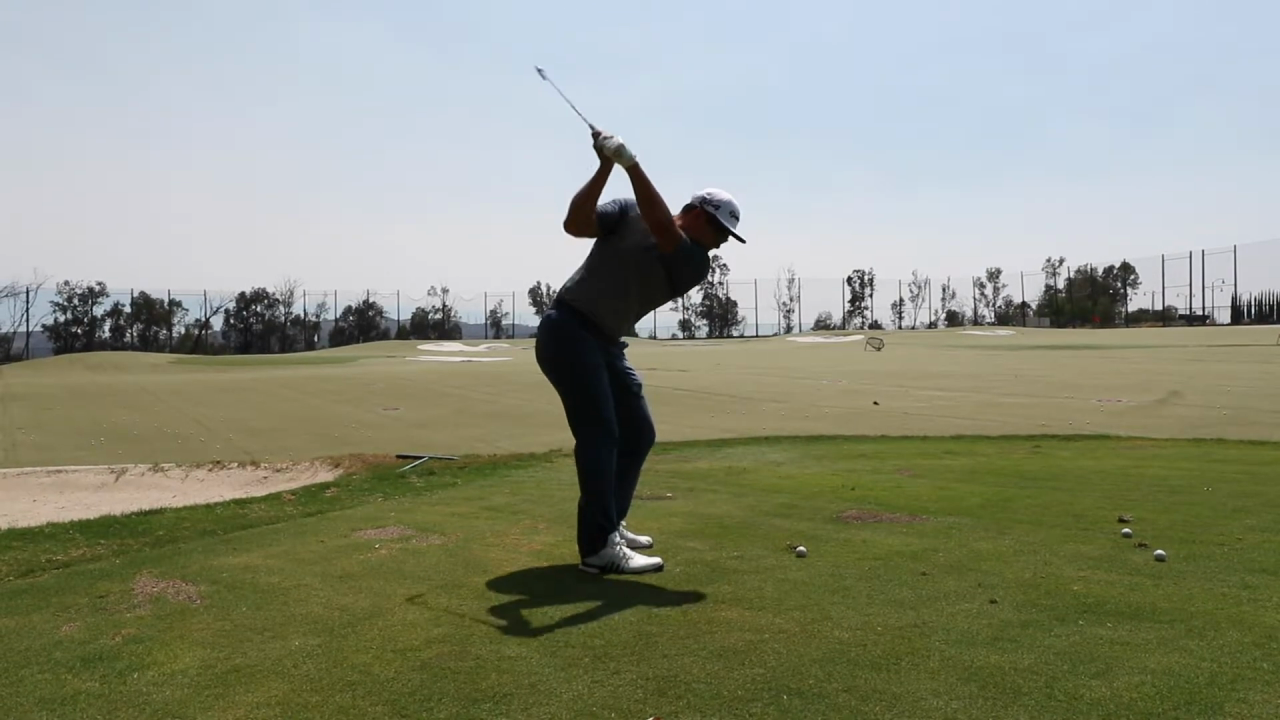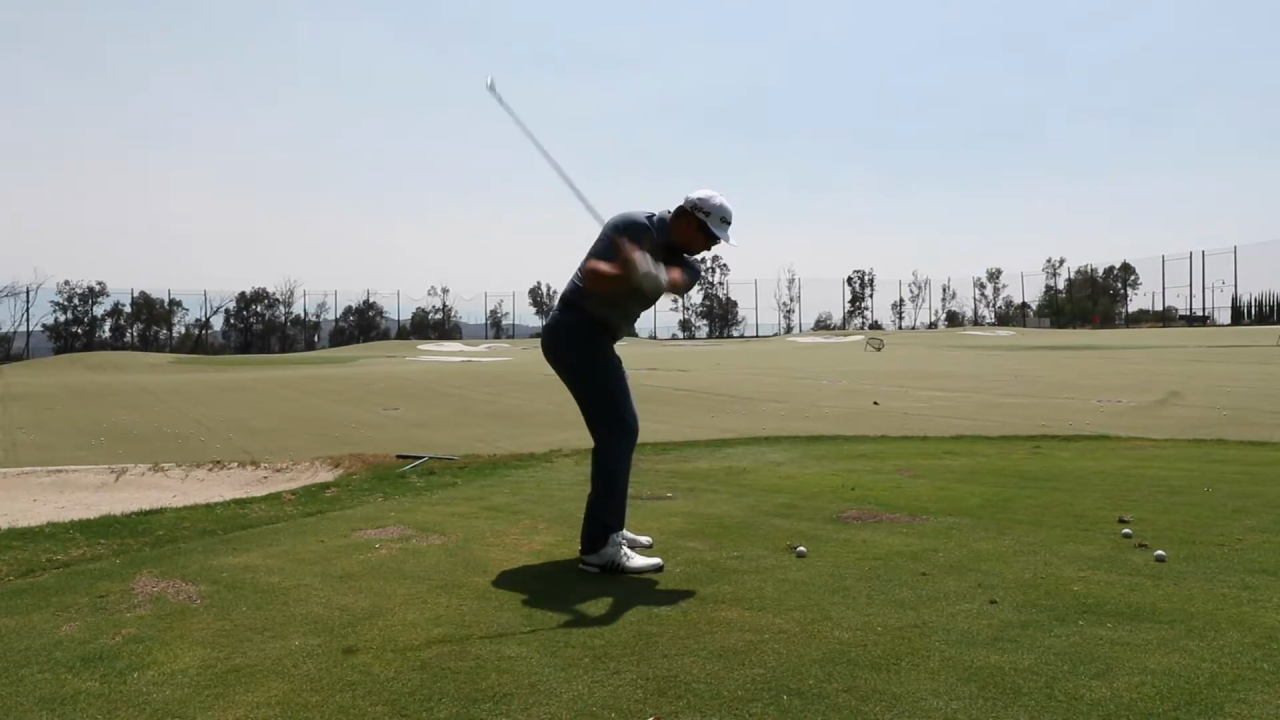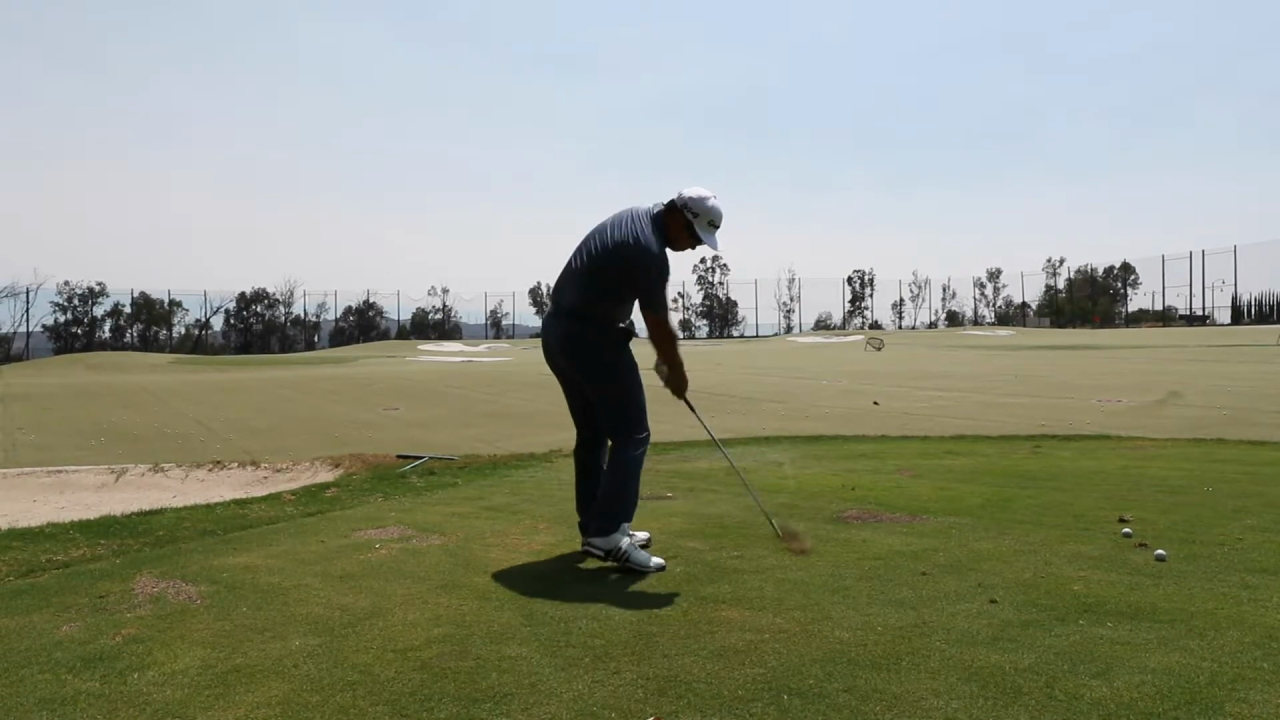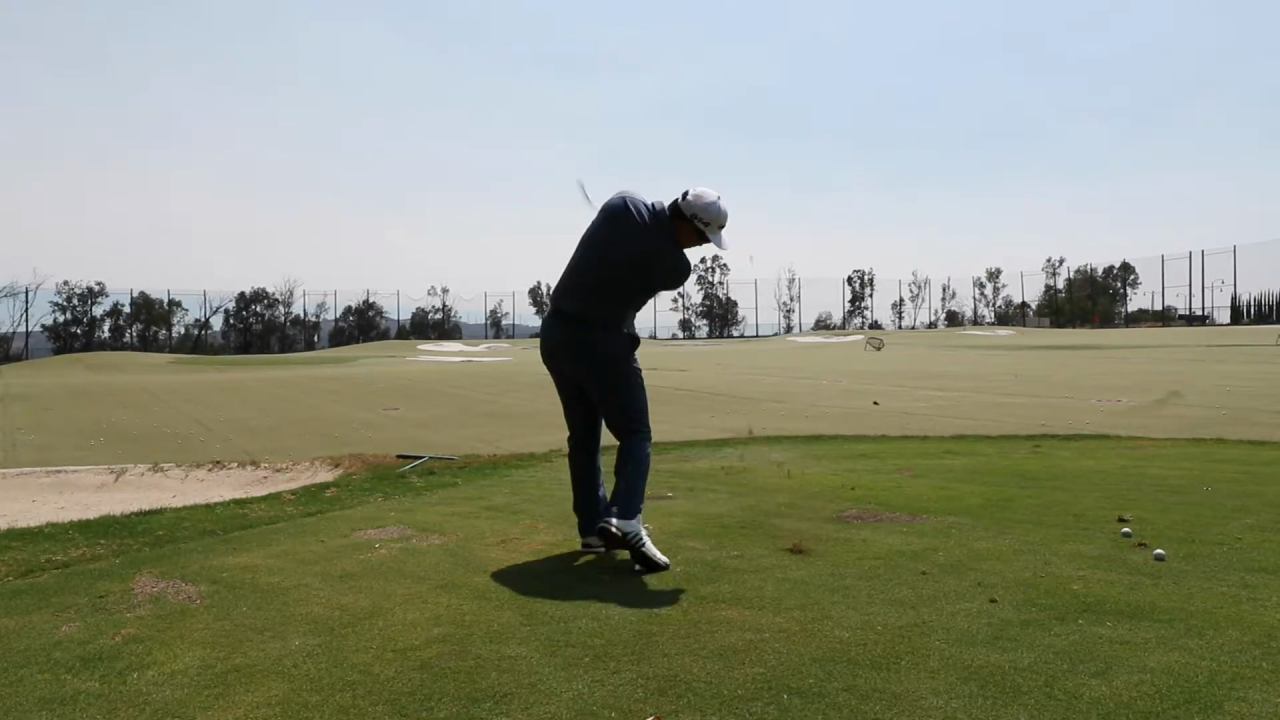
dt=0.4s
person 1, frame 1
left shoulder: (695, 265)
right shoulder: (630, 209)
left elbow: (664, 230)
right elbow: (575, 224)
right wrist: (605, 168)
left hip: (605, 342)
right hip: (566, 331)
left knee: (638, 435)
right knee: (600, 433)
left ankle: (609, 525)
right ankle: (599, 548)
person 1, frame 2
left shoulder: (688, 262)
right shoulder: (635, 225)
left elbow: (678, 282)
right elbow: (591, 274)
left wrist: (656, 276)
right wrist: (628, 273)
left hip: (582, 336)
right hip: (577, 333)
left knee: (614, 432)
right knee: (618, 432)
left ankle: (605, 527)
right ankle: (599, 548)
person 1, frame 3
left shoulder: (641, 215)
right shoulder: (649, 252)
left elbow: (649, 303)
right elbow: (660, 323)
left wrist: (664, 358)
right wrist: (677, 373)
left hip: (557, 330)
right hip: (593, 337)
left knee: (593, 431)
right knee: (630, 433)
left ankle: (595, 525)
right ankle: (609, 532)
person 1, frame 4
left shoulder: (622, 204)
right shoulder: (675, 265)
left hip: (555, 332)
right hip: (602, 343)
left knee: (583, 432)
right knee: (634, 432)
left ankle: (594, 525)
right ankle: (624, 519)
